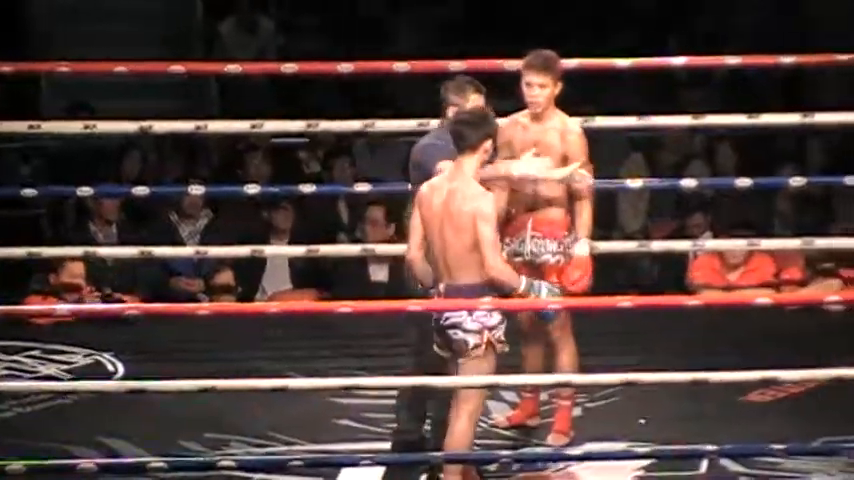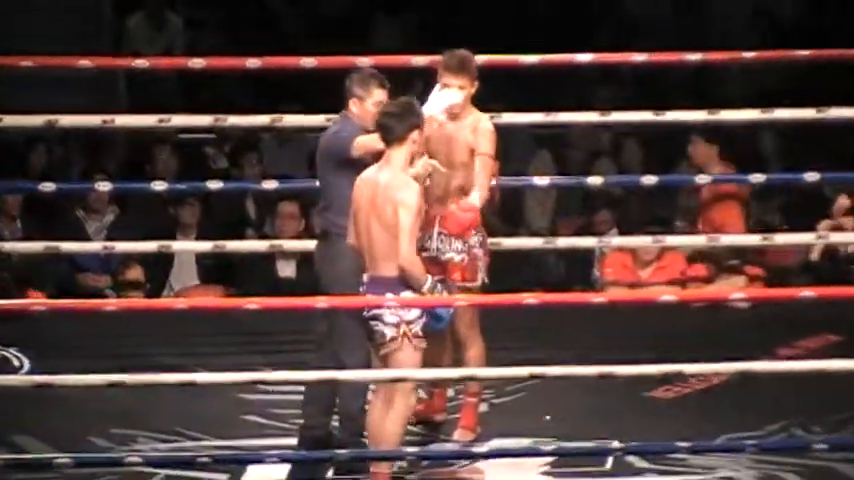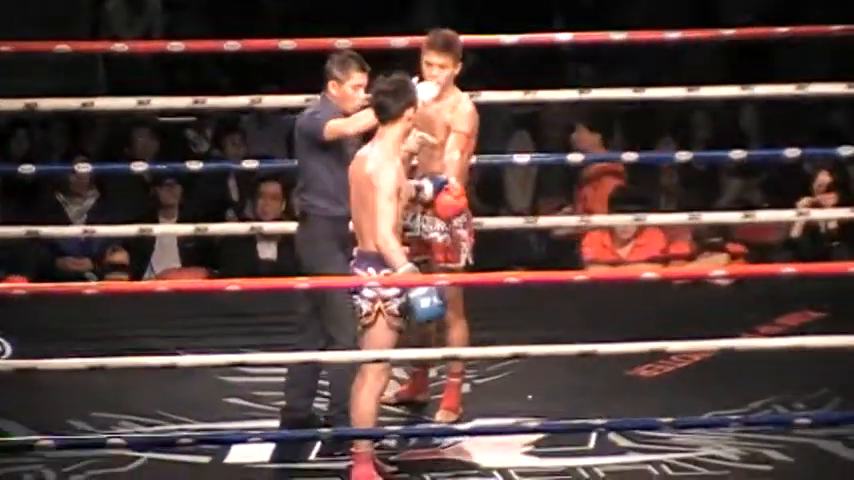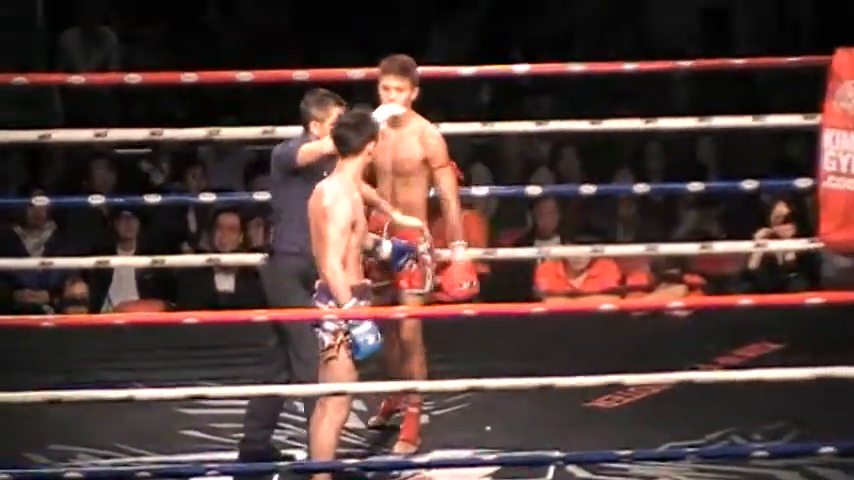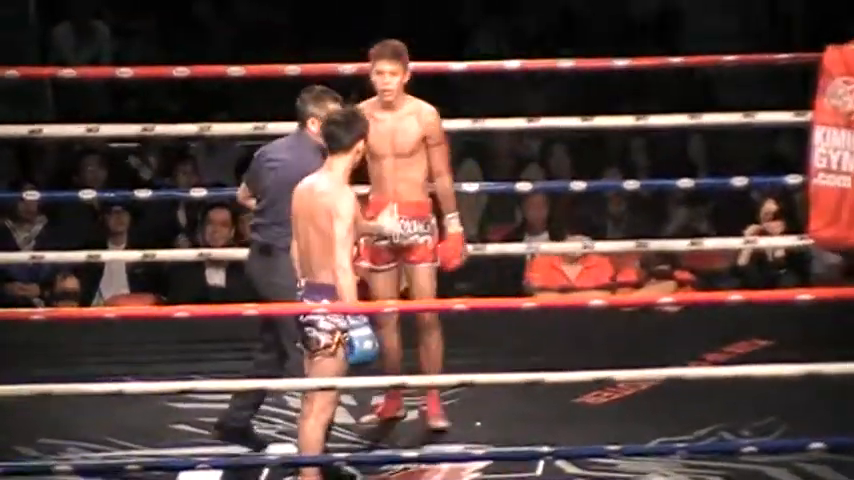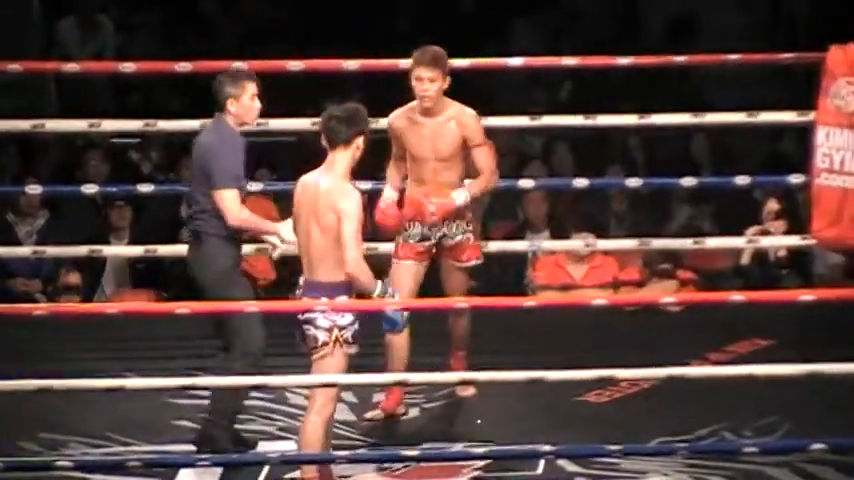
dt=0.4s
person 1, frame 1
left shoulder: (570, 132)
right shoulder: (509, 128)
left elbow: (583, 193)
right elbow: (500, 185)
left wrist: (582, 246)
left hip: (555, 235)
right hip: (517, 232)
left knee: (558, 329)
right knee: (526, 326)
left ankle: (564, 418)
right ankle: (529, 404)
person 1, frame 2
left shoulder: (482, 128)
right shoulder: (429, 122)
left elbow: (482, 180)
left wrist: (472, 202)
left hip: (464, 235)
right hip: (430, 229)
left knee: (466, 326)
left ankle: (470, 413)
right ankle: (436, 400)
person 1, frame 3
left shoulder: (462, 108)
right shoulder: (416, 100)
left elbow: (458, 155)
left wrist: (452, 185)
left hip: (446, 216)
right hip: (416, 210)
left knee: (450, 306)
left ankle: (453, 394)
right ankle: (418, 381)
person 1, frame 4
left shoulder: (428, 136)
right shoulder: (373, 130)
left elbow: (450, 199)
left wrist: (459, 252)
left hip: (412, 240)
right hip: (377, 235)
left knee: (410, 334)
right knee: (384, 326)
left ankle: (411, 423)
right ankle: (397, 396)
person 1, frame 5
left shoulder: (425, 115)
right shoulder: (358, 115)
left elbow: (442, 174)
left wrist: (453, 224)
left hip: (416, 217)
right hip: (376, 218)
left knee: (426, 315)
right knee: (384, 316)
left ankle: (433, 400)
right ankle: (392, 399)
person 1, frame 6
left shoulder: (465, 119)
right shoulder: (398, 121)
left elbow: (489, 176)
left wrist: (454, 199)
right wrist: (389, 197)
left hip: (455, 220)
right hip: (412, 220)
left knee: (459, 301)
left ankle: (458, 368)
right ankle: (393, 397)
person 2, frame 1
left shoulder: (461, 143)
right shoulder: (430, 148)
left knee: (428, 351)
right knee: (435, 352)
left ankle: (409, 436)
right ankle: (441, 443)
person 2, frame 2
left shoulder: (356, 137)
right shoulder: (337, 137)
right elbow: (376, 144)
left hip: (353, 249)
right hip: (341, 250)
left knee: (334, 344)
right knee: (353, 348)
left ankle: (316, 431)
right ankle: (351, 447)
person 2, frame 3
left shoulder: (345, 121)
right shoulder: (312, 119)
right elbow: (351, 128)
left hip: (335, 231)
right hip: (321, 231)
left knee: (315, 325)
right knee: (346, 327)
left ankle: (297, 412)
right ankle: (341, 419)
person 2, frame 4
left shoulder: (330, 161)
right shoulder: (285, 155)
left elbow: (355, 185)
right elbow: (321, 149)
left wrist: (395, 216)
left hip: (302, 268)
right hip: (287, 270)
left knee: (283, 359)
right knee: (311, 362)
left ankle: (255, 442)
person 2, frame 5
left shoulder: (268, 151)
right shoulder: (312, 163)
left elbow: (245, 197)
left hip: (261, 257)
right hip: (284, 263)
left knee: (274, 348)
right knee: (307, 357)
left ankle: (235, 420)
person 2, frame 6
left shoulder: (215, 135)
right shoulder: (221, 144)
right elbow: (233, 215)
left wrist: (267, 228)
right wrist: (279, 229)
left hip: (214, 249)
right hip: (214, 252)
left knee: (238, 343)
right knee: (250, 342)
left ankle: (217, 430)
right ankle: (214, 432)
person 3, frame 1
left shoulder: (427, 190)
right shoulder: (481, 198)
left elbow: (414, 255)
right elbow: (494, 268)
right wrist: (532, 289)
left hip: (444, 302)
right hip: (476, 305)
left knee: (462, 397)
right knee: (469, 405)
person 3, frame 2
left shoulder: (364, 180)
right shoulder: (406, 187)
right elbow: (406, 257)
right wrist: (434, 289)
left hip: (372, 291)
right hip: (397, 296)
left knee: (384, 394)
right knee: (403, 400)
person 3, frame 3
left shoulder: (367, 155)
right shoulder: (385, 163)
right elbow: (383, 234)
left wrist: (423, 187)
right wrist: (413, 281)
left hip: (367, 268)
right hip: (380, 271)
left knee: (368, 371)
right knee: (375, 375)
person 3, frame 4
left shoulder: (325, 188)
right shoulder: (344, 196)
right elbow: (333, 267)
left wrist: (384, 247)
right wrist: (354, 317)
left hip: (330, 301)
right hip: (341, 306)
left knee: (327, 403)
right knee: (335, 407)
person 3, frame 5
left shoulder: (303, 187)
right shoulder: (342, 196)
right elbow: (342, 267)
right wrist: (356, 321)
left hip: (308, 297)
right hip: (330, 303)
left knee: (313, 400)
right knee: (322, 405)
person 3, frame 6
left shoulder: (305, 184)
right shoulder: (347, 194)
right elbow: (353, 263)
right wrist: (384, 295)
left hip: (308, 294)
right hip: (333, 301)
left knee: (323, 394)
right knee: (323, 403)
